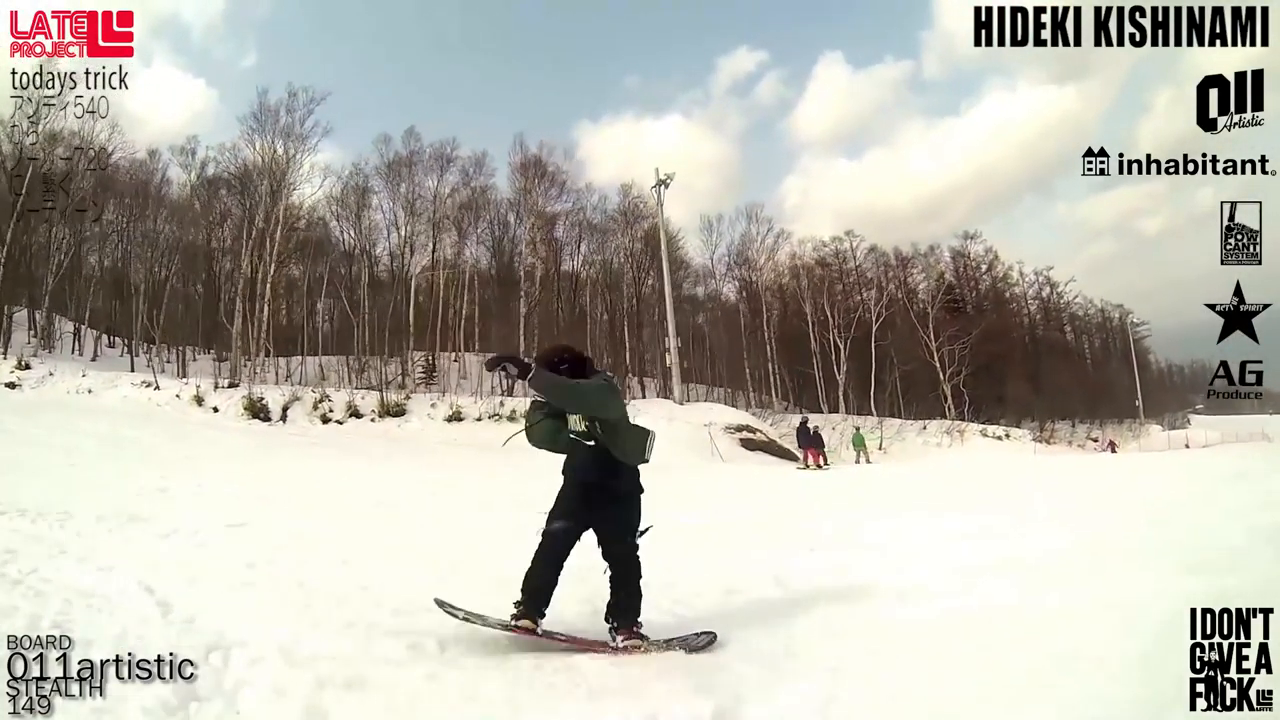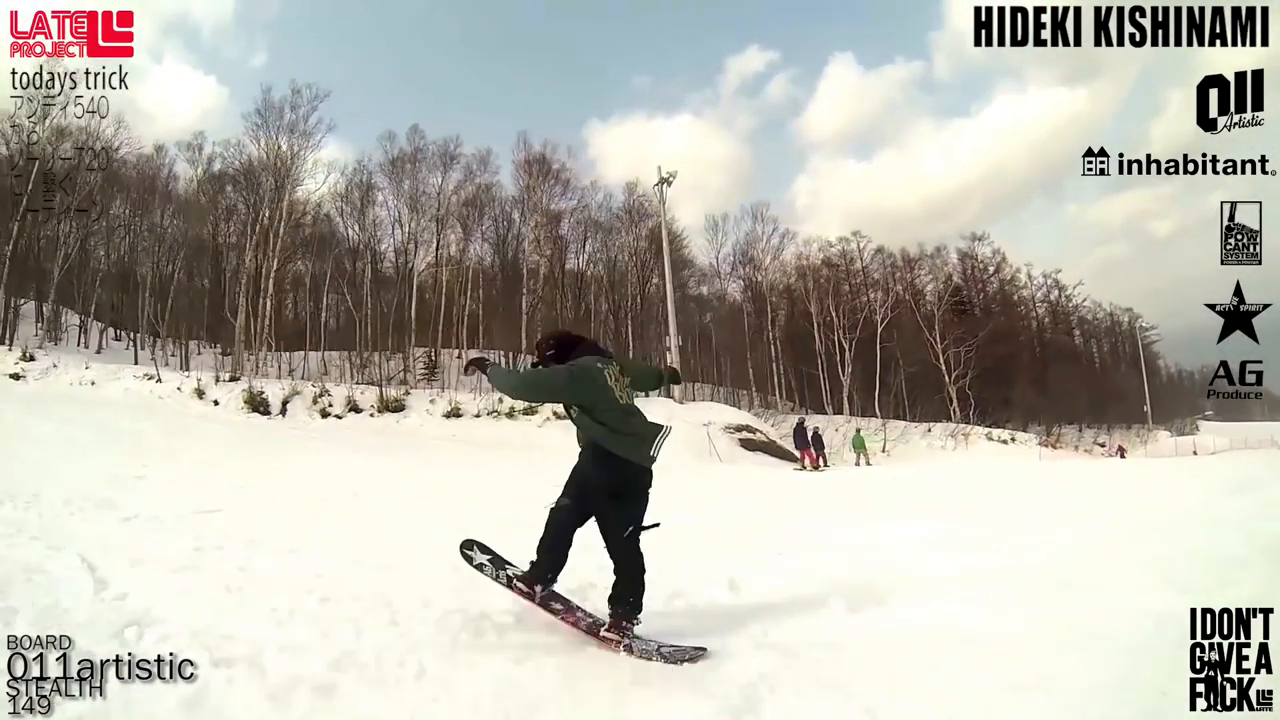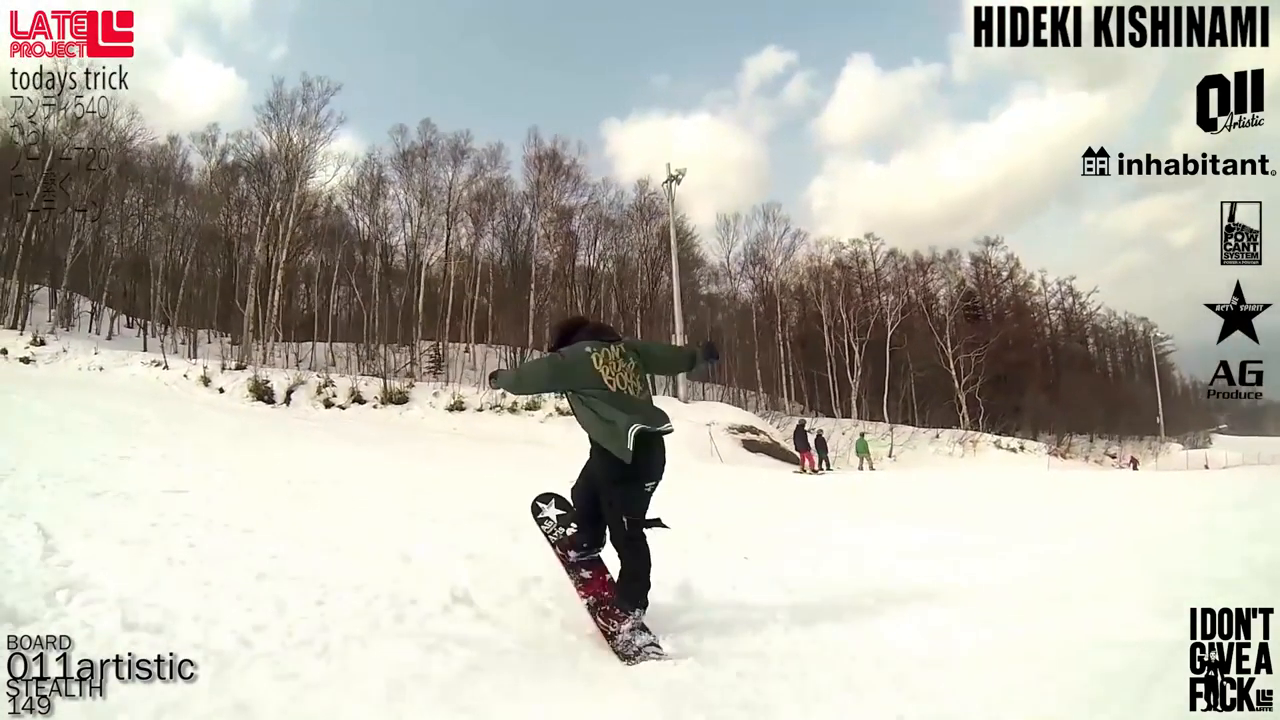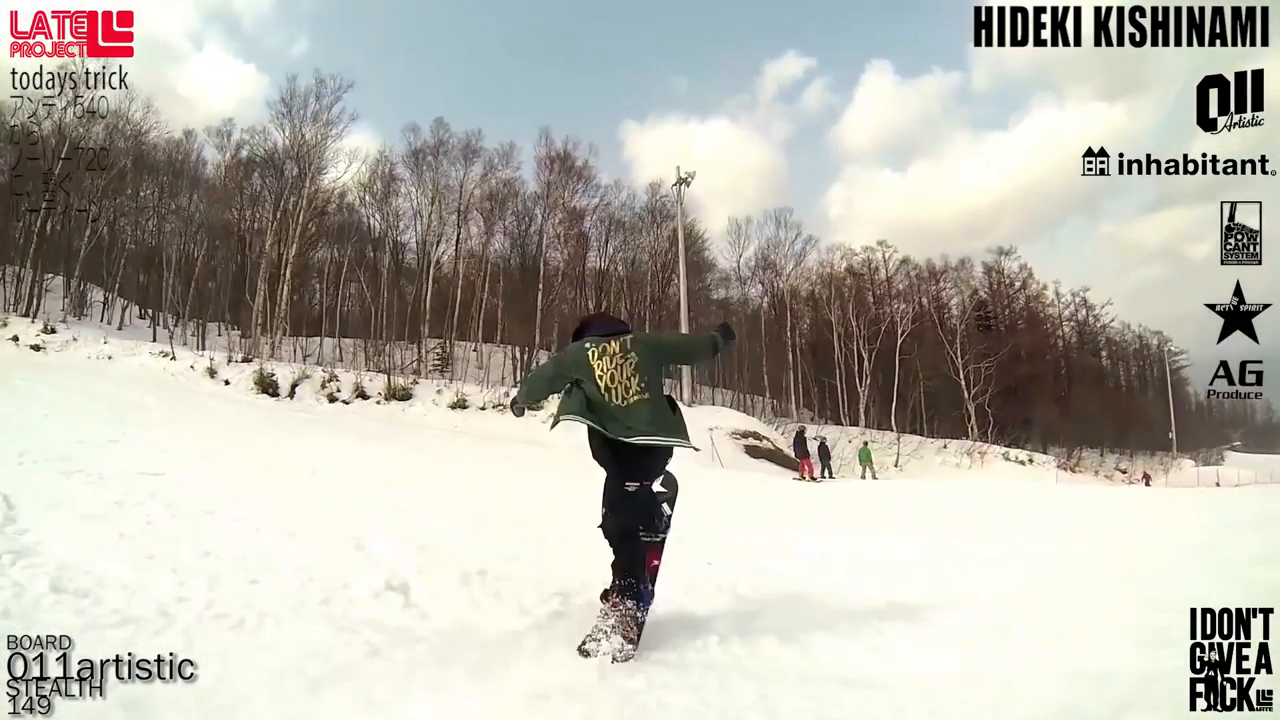
dt=0.2s
person 1, frame 1
left shoulder: (601, 389)
right shoulder: (589, 384)
left elbow: (572, 394)
left wrist: (528, 371)
left hip: (617, 485)
right hip: (579, 481)
left knee: (621, 553)
right knee: (554, 542)
left ankle: (625, 623)
right ankle: (529, 609)
person 1, frame 2
left shoulder: (575, 371)
right shoulder: (608, 362)
left elbow: (521, 385)
right elbow: (644, 375)
left wrist: (486, 368)
right wrist: (664, 376)
left hip: (623, 468)
right hip: (594, 461)
left knee: (622, 544)
right knee: (562, 517)
left ankle: (624, 616)
right ankle: (539, 577)
person 1, frame 3
left shoulder: (569, 357)
right shoulder: (625, 346)
left elbow: (524, 378)
right elbow: (676, 358)
left wrist: (499, 379)
right wrist: (702, 354)
left hip: (632, 452)
left knee: (626, 532)
right knee: (583, 493)
left ankle: (631, 603)
right ankle: (583, 548)
person 1, frame 4
left shoulder: (576, 353)
right shoulder: (643, 343)
left elbow: (539, 382)
right elbow: (695, 347)
left wrist: (520, 399)
right wrist: (720, 338)
left hip: (619, 450)
right hip: (656, 444)
left knee: (618, 524)
right knee: (631, 492)
left ankle: (634, 595)
right ankle: (648, 522)
